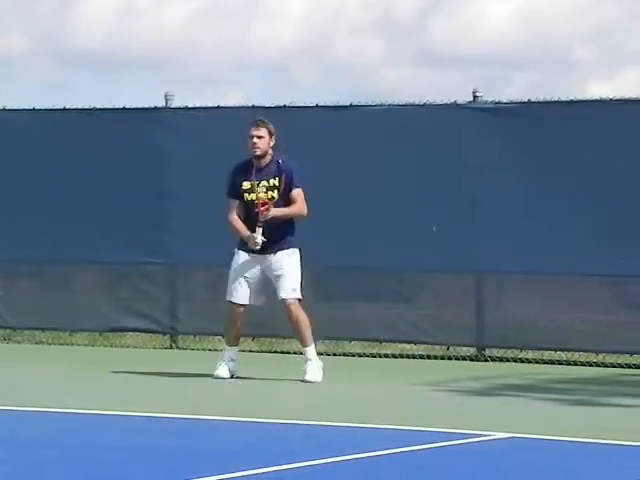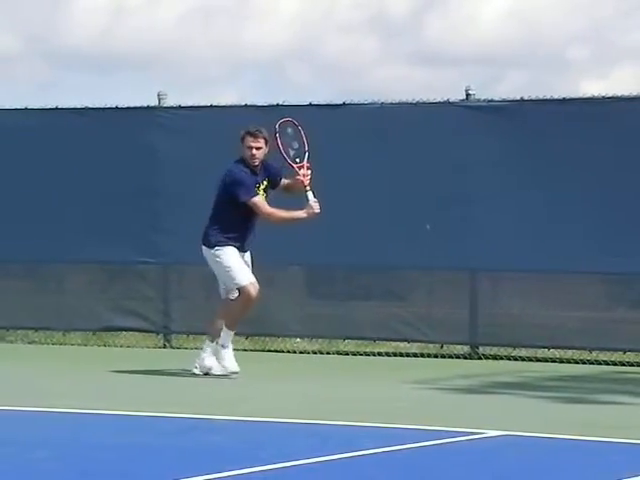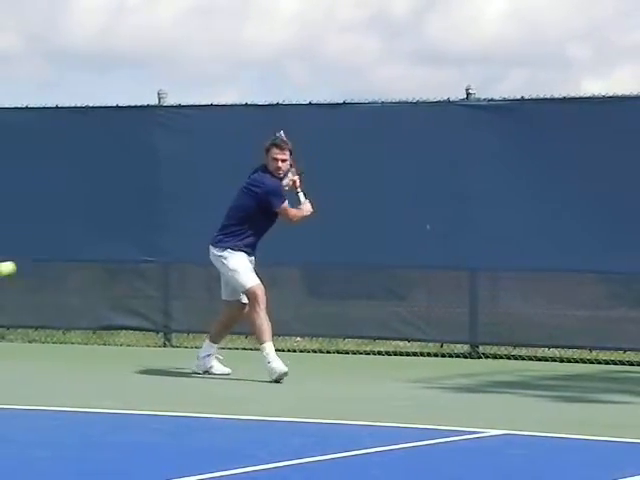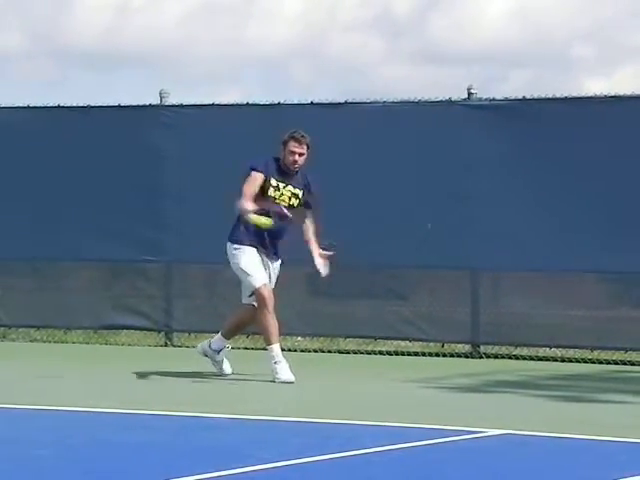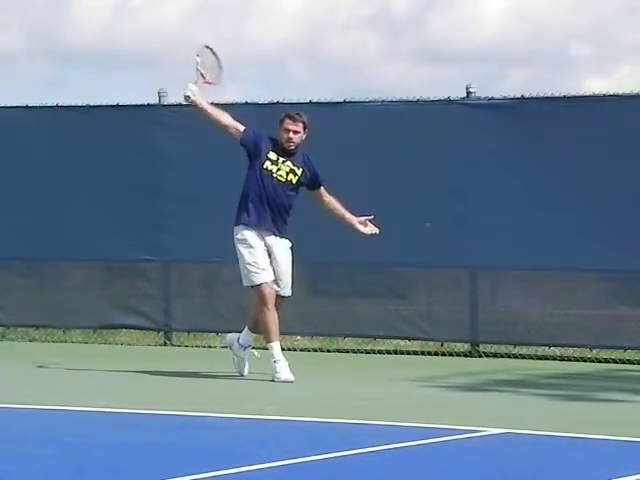
dt=1s
person 1, frame 1
left shoulder: (285, 169)
right shoulder: (238, 173)
left elbow: (302, 209)
right elbow: (233, 215)
left wrist: (275, 212)
right wrist: (247, 236)
left hip: (283, 249)
right hip: (248, 250)
left knee: (291, 305)
right knee: (236, 308)
left ankle: (313, 360)
right ankle: (229, 359)
person 1, frame 2
left shoulder: (266, 169)
right shoulder: (238, 175)
left elbow: (286, 186)
right elbow: (267, 213)
left wrist: (300, 182)
right wrist: (304, 213)
left hip: (241, 246)
right hip: (220, 244)
left knee: (234, 302)
right knee: (250, 290)
left ankle: (206, 358)
right ankle: (224, 345)
person 1, frame 3
left shoulder: (266, 176)
right shoulder: (268, 185)
right elbow: (291, 216)
left wrist: (285, 184)
right wrist: (305, 210)
left hip: (239, 250)
right hip: (228, 250)
left knee: (237, 306)
right knee: (257, 295)
left ankle: (205, 357)
right ankle: (272, 360)
person 1, frame 4
left shoulder: (304, 183)
right shoulder: (265, 166)
left elbow: (306, 218)
right elbow: (250, 187)
left wrist: (314, 249)
right wrist: (246, 203)
left hip: (272, 252)
right hip: (245, 244)
left knee: (253, 308)
right knee: (266, 297)
left ankle: (214, 346)
right ankle: (279, 363)
person 1, frame 5
left shoulder: (305, 163)
right shoulder: (262, 144)
left elbow: (324, 197)
right elbow: (228, 121)
left wrist: (352, 219)
right wrist: (199, 100)
left hip: (279, 236)
right hip: (250, 231)
left knee: (279, 298)
right knee: (266, 295)
left ankle: (241, 341)
right ankle: (278, 361)
